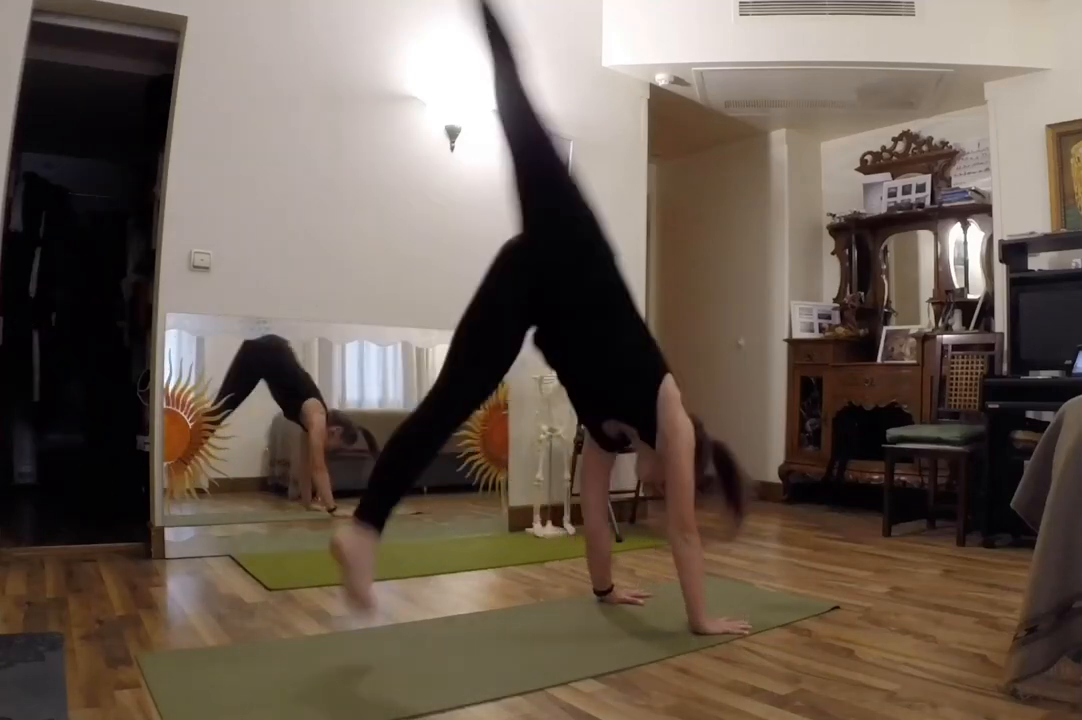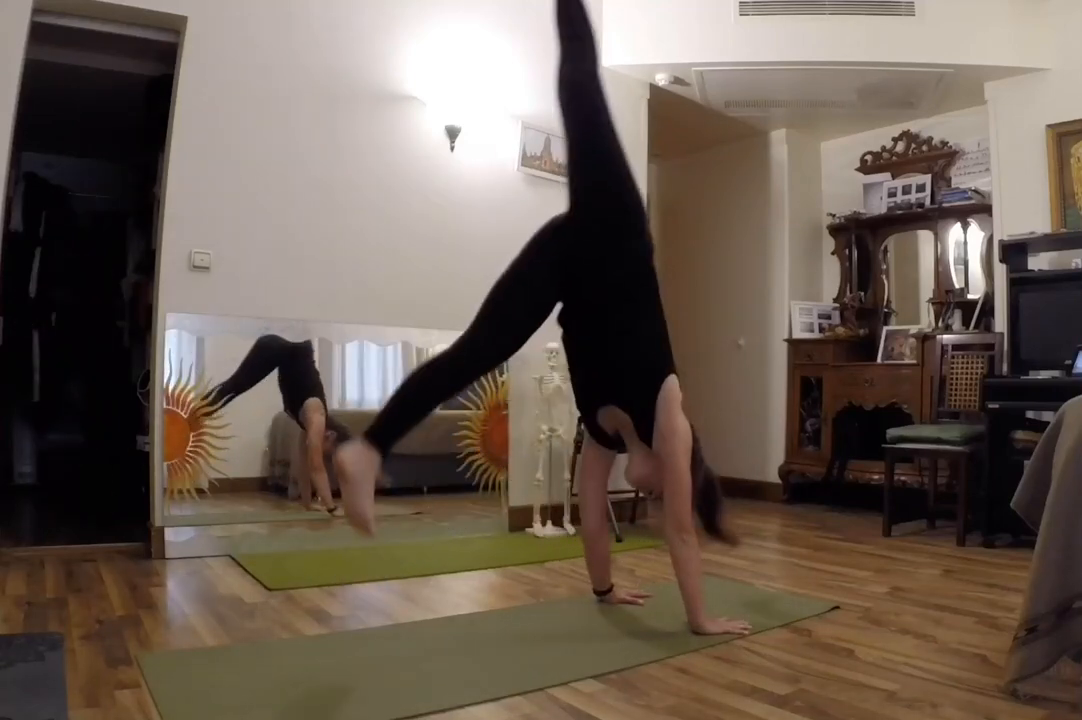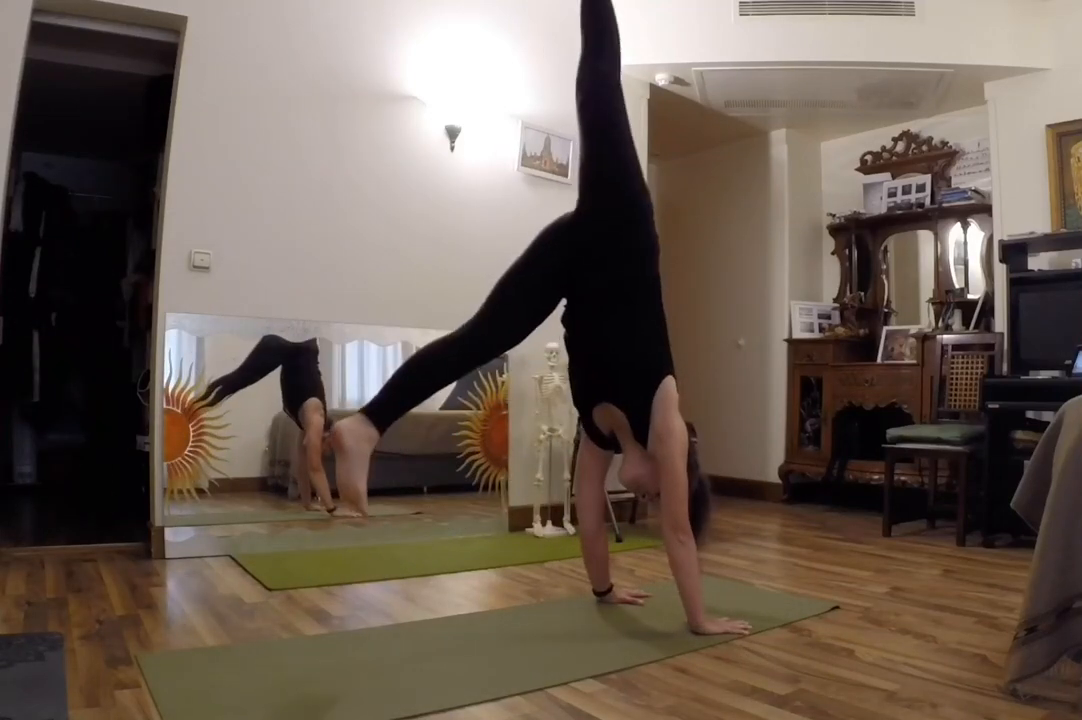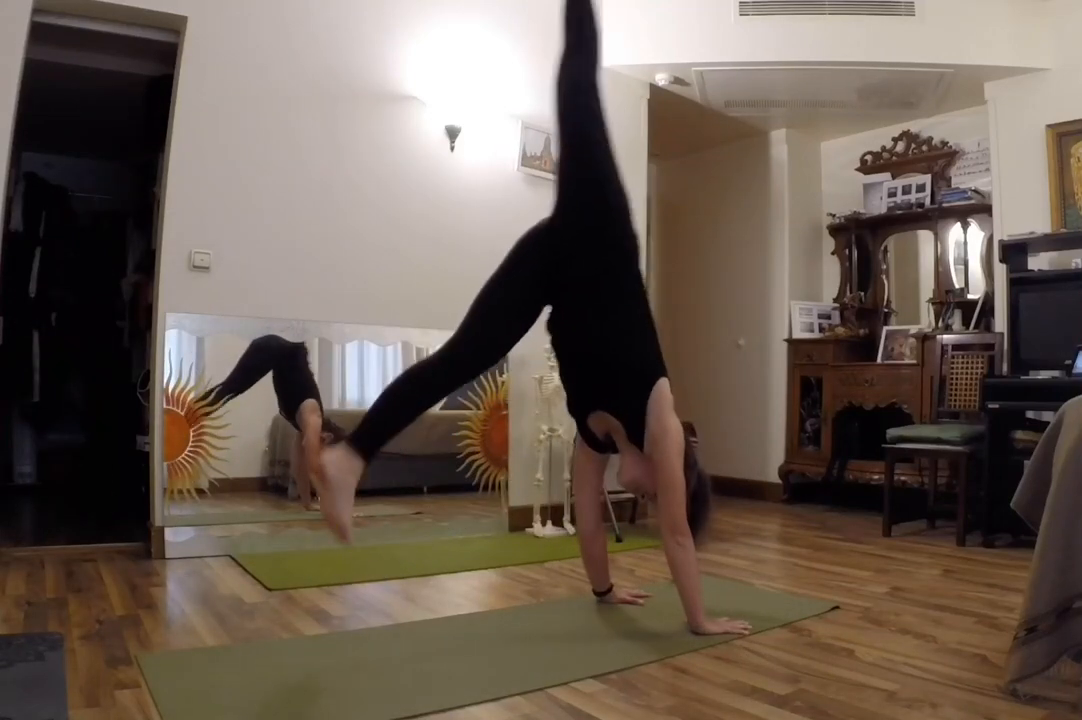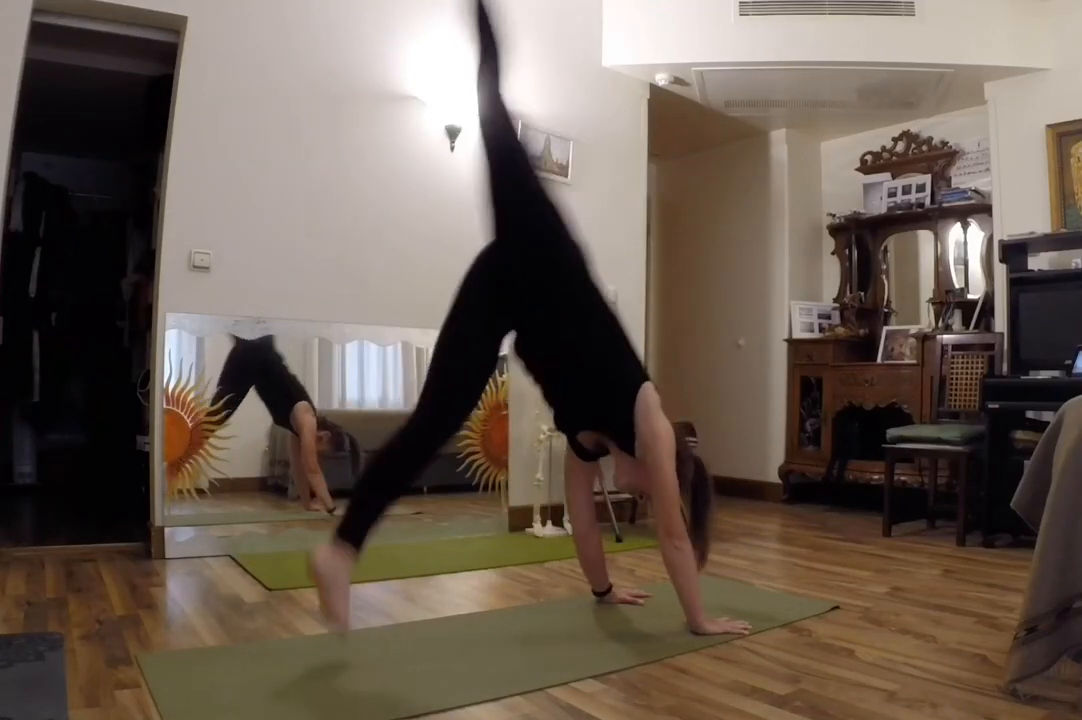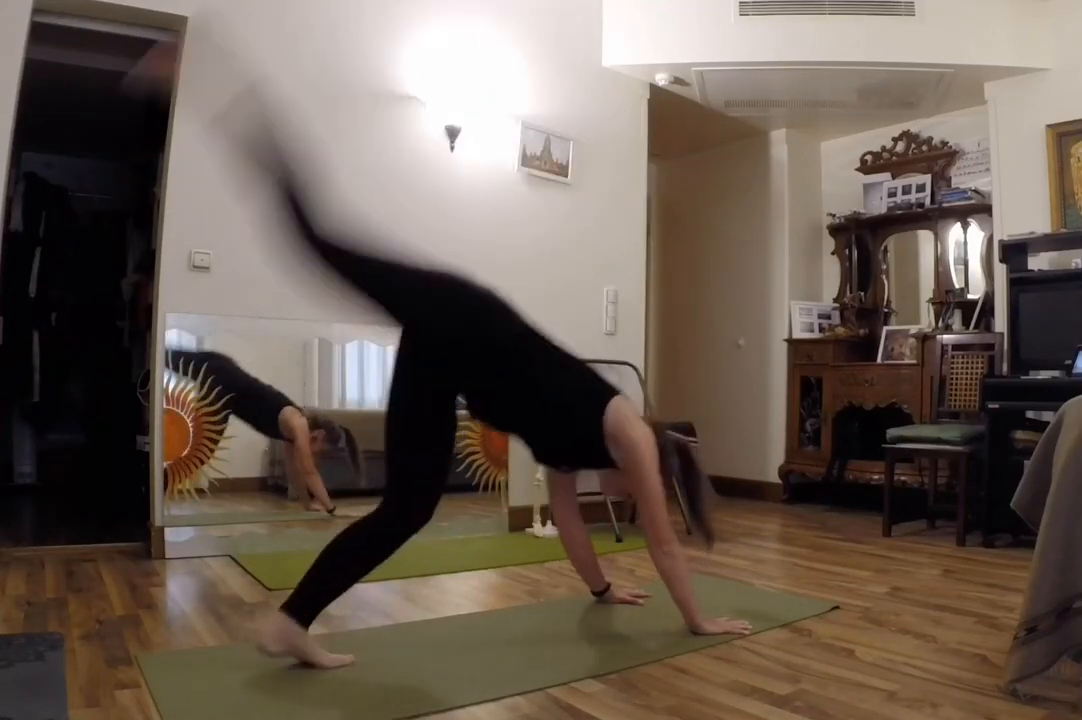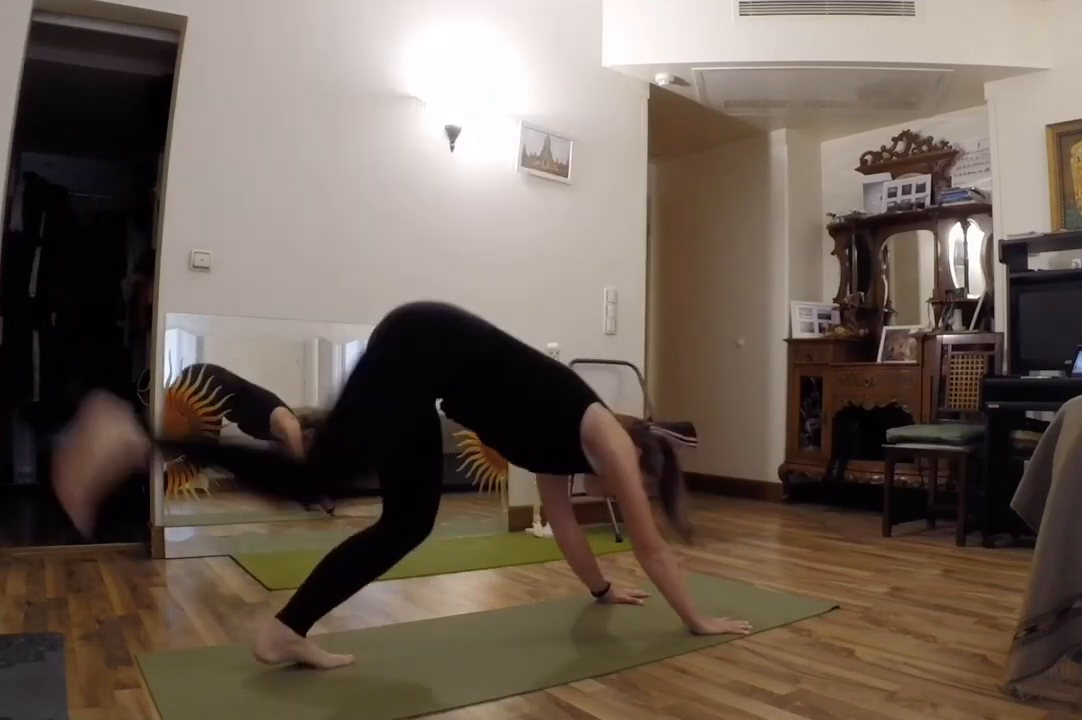
dt=0.2s
person 1, frame 1
left shoulder: (609, 428)
right shoulder: (673, 424)
left elbow: (593, 512)
right elbow: (682, 531)
left wrist: (605, 588)
right wrist: (702, 621)
left hip: (541, 268)
right hip: (562, 256)
left knee: (453, 399)
left ankle: (363, 528)
person 1, frame 2
left shoulder: (607, 425)
right shoulder: (670, 425)
left elbow: (592, 513)
right elbow: (679, 532)
left wrist: (604, 588)
right wrist: (701, 622)
left hip: (573, 251)
right hip: (605, 242)
left knee: (475, 352)
right knee: (584, 98)
person 1, frame 3
left shoulder: (604, 424)
right shoulder: (664, 425)
left elbow: (589, 513)
right elbow: (677, 533)
left wrist: (604, 588)
right wrist: (702, 622)
left hip: (577, 250)
right hip: (611, 239)
right knee: (603, 83)
person 1, frame 4
left shoulder: (600, 427)
right shoulder: (660, 423)
left elbow: (587, 516)
right elbow: (675, 533)
left wrist: (604, 588)
right wrist: (701, 621)
left hip: (556, 254)
right hip: (591, 241)
left knee: (457, 360)
right knee: (581, 90)
person 1, frame 5
left shoulder: (590, 429)
right shoulder: (650, 425)
left elbow: (580, 515)
right elbow: (673, 533)
left wrist: (603, 586)
right wrist: (698, 619)
left hip: (504, 280)
right hip: (536, 257)
left knee: (434, 422)
right knee: (503, 142)
left ankle: (339, 549)
person 1, frame 6
right shoulder: (628, 431)
left elbow: (566, 518)
right elbow: (662, 542)
left wrist: (603, 588)
right wrist: (698, 621)
left hip: (446, 335)
right hip: (455, 318)
left knee: (408, 506)
right knee: (333, 246)
left ankle: (290, 622)
person 1, frame 7
left shoulder: (556, 442)
right shoulder: (606, 435)
left elbow: (562, 519)
right elbow: (650, 544)
left wrist: (603, 588)
right wrist: (698, 621)
left hip: (422, 345)
right hip: (428, 345)
left knee: (409, 522)
right knee: (314, 473)
left ankle: (288, 629)
right ankle: (126, 436)
